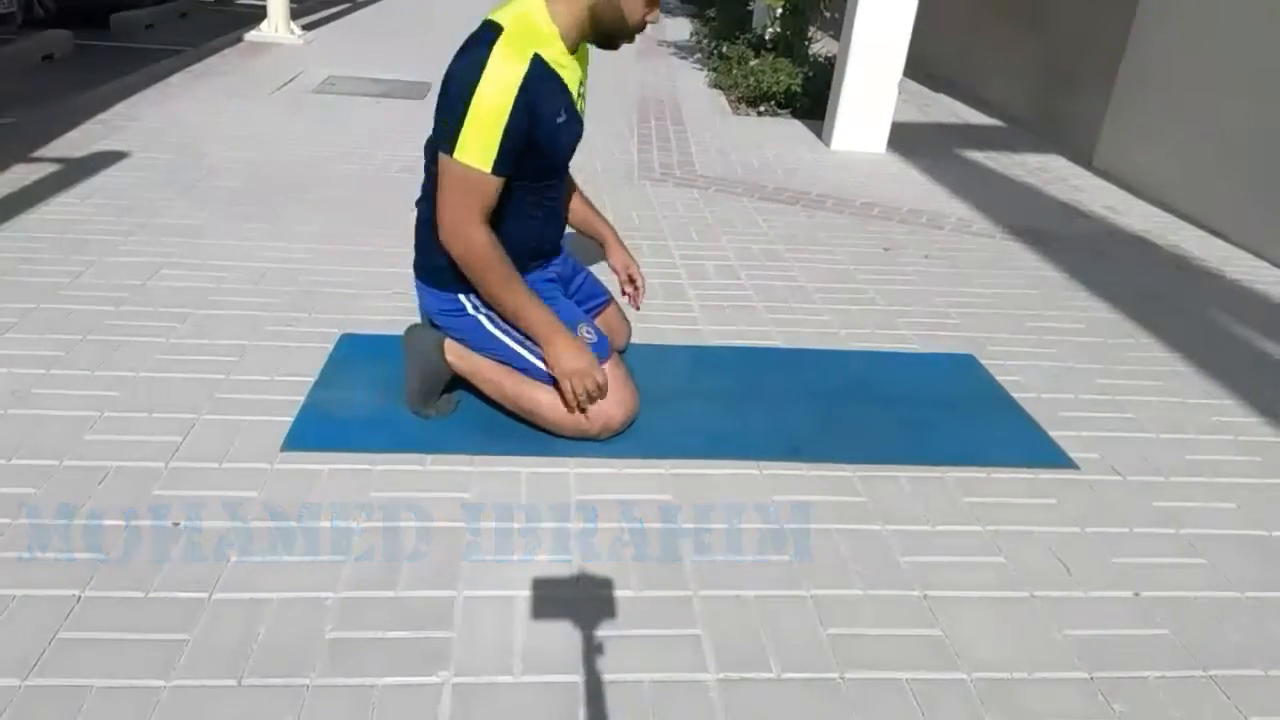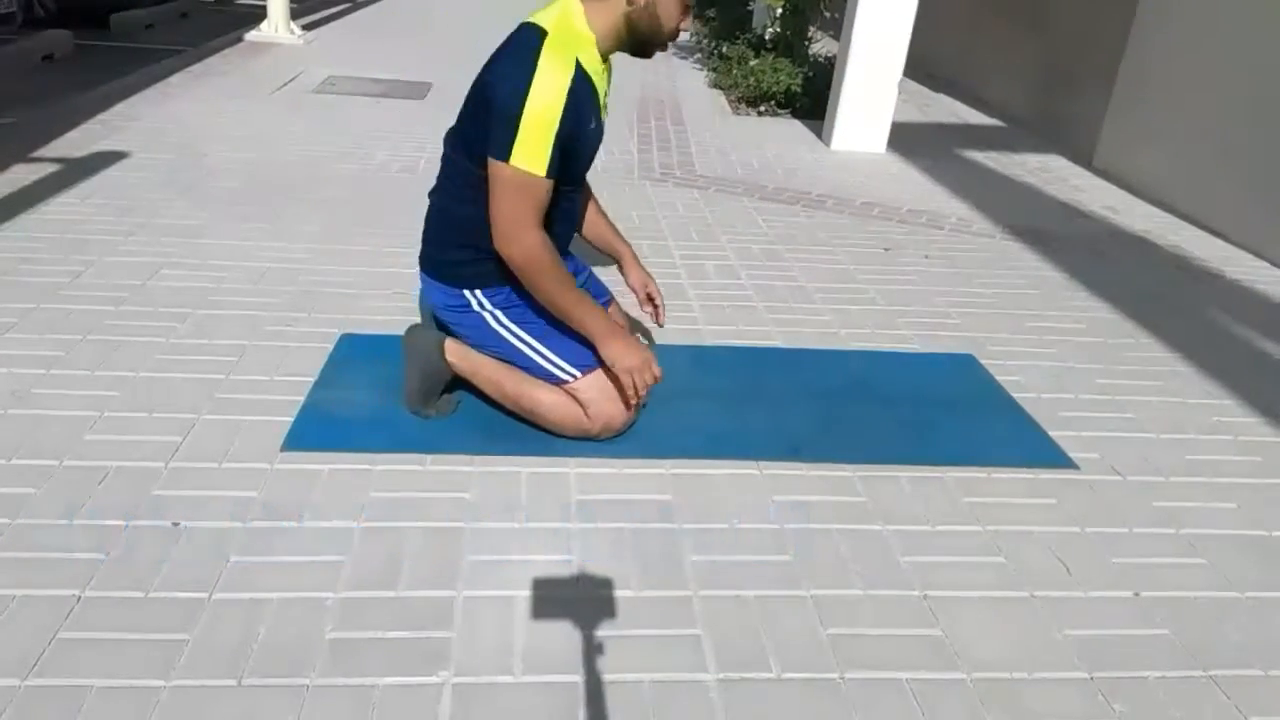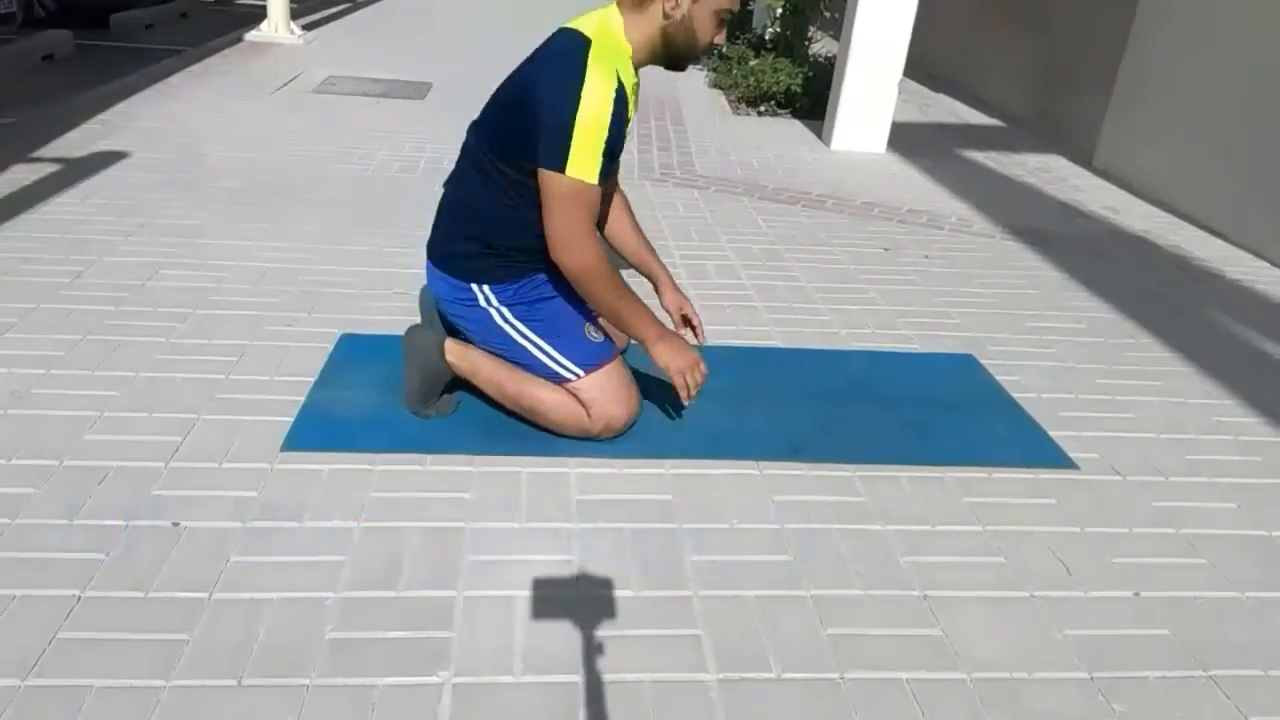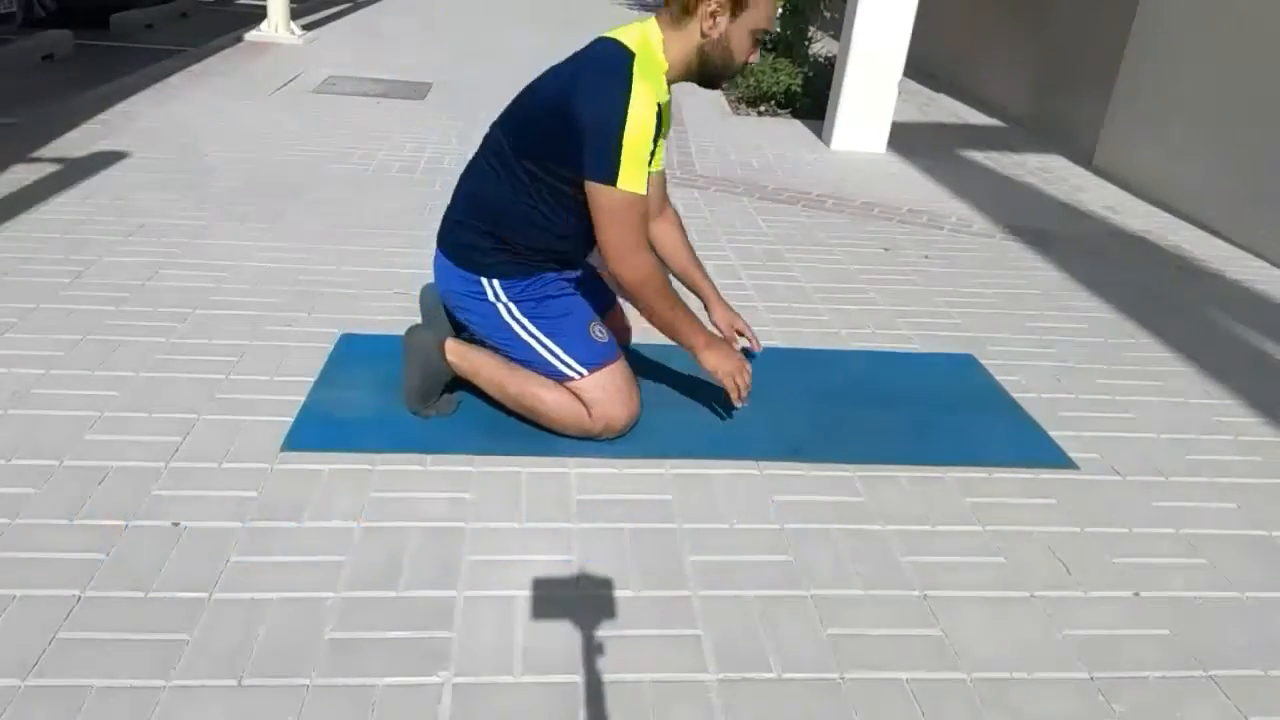
dt=0.1s
person 1, frame 1
left shoulder: (564, 47)
right shoulder: (505, 65)
right elbow: (459, 228)
left wrist: (609, 239)
right wrist: (551, 338)
right hip: (473, 282)
left knee: (614, 335)
right knee: (612, 407)
left ankle: (451, 328)
right ankle: (450, 353)
person 1, frame 2
left shoulder: (586, 51)
right shoulder: (547, 66)
right elbow: (516, 236)
left wrist: (627, 258)
right wrist: (609, 340)
right hip: (481, 278)
left knee: (619, 335)
right knee: (611, 409)
left ankle: (456, 322)
right ankle: (452, 351)
person 1, frame 3
left shoulder: (613, 60)
right shoulder: (585, 78)
left elbow: (606, 200)
right elbow: (572, 246)
left wrist: (666, 285)
right wrist: (657, 339)
left hip: (525, 254)
right hip: (485, 275)
left knee: (610, 336)
right knee: (612, 409)
left ankle: (457, 318)
right ankle: (448, 353)
person 1, frame 4
left shoulder: (643, 75)
right shoulder: (623, 87)
left elbow: (657, 214)
right elbow: (625, 257)
left wrist: (713, 301)
right wrist: (705, 346)
left hip: (538, 251)
right hip: (494, 270)
left knee: (615, 334)
right knee: (614, 410)
left ankle: (463, 314)
right ankle: (450, 352)
